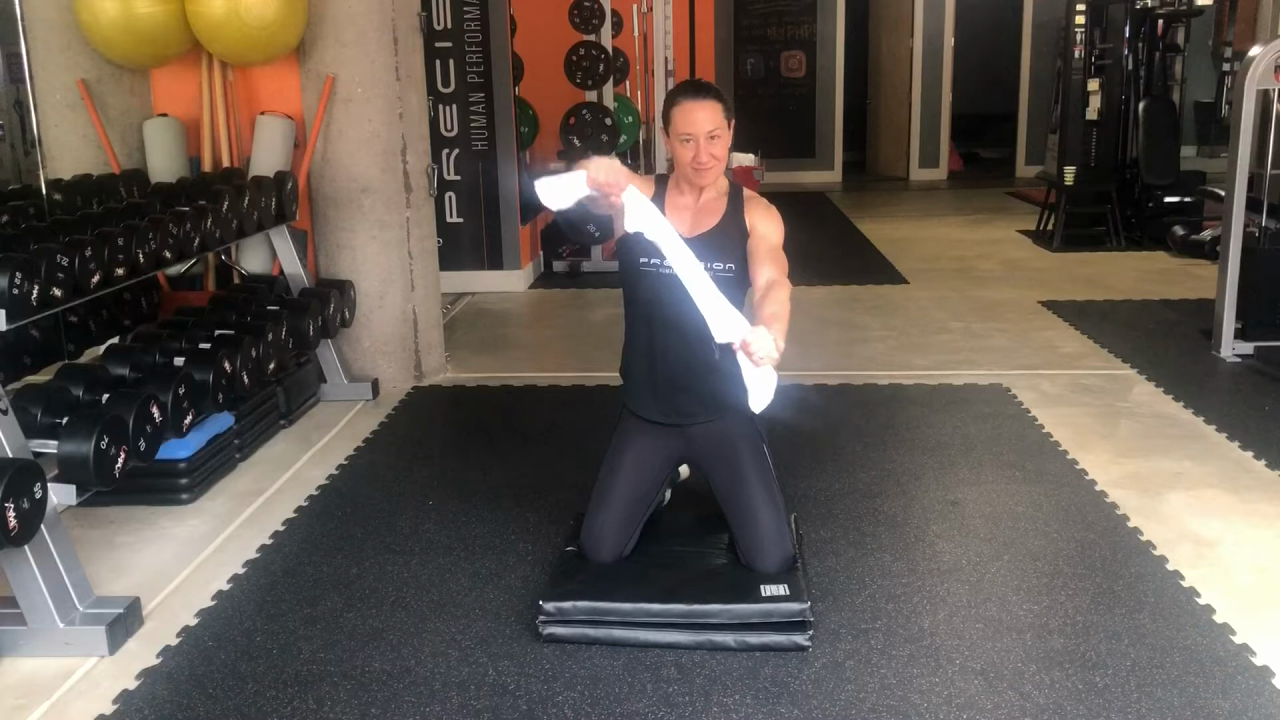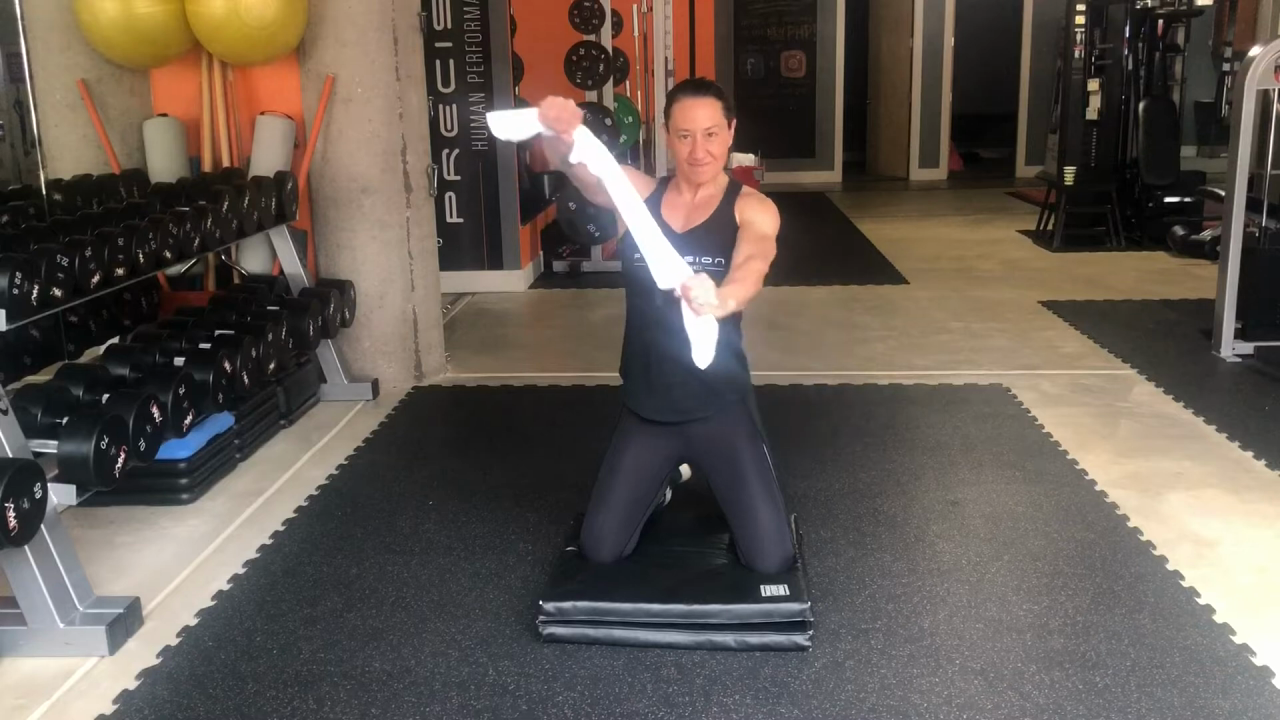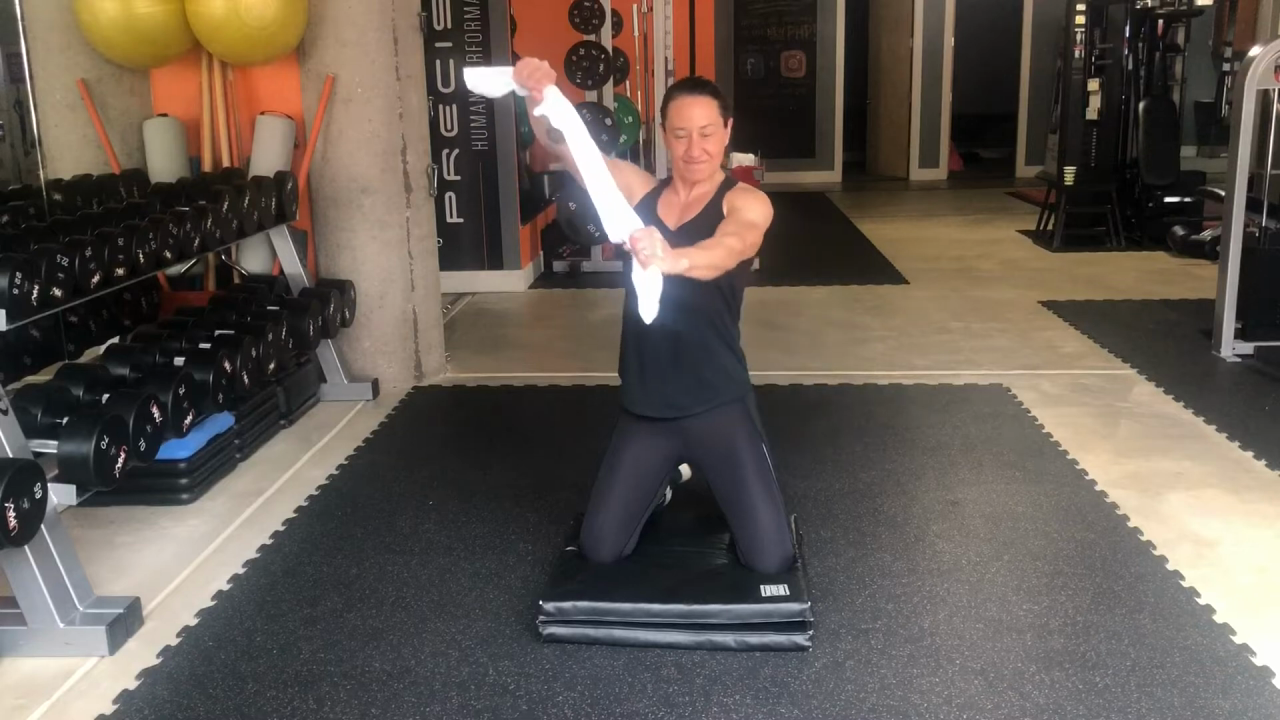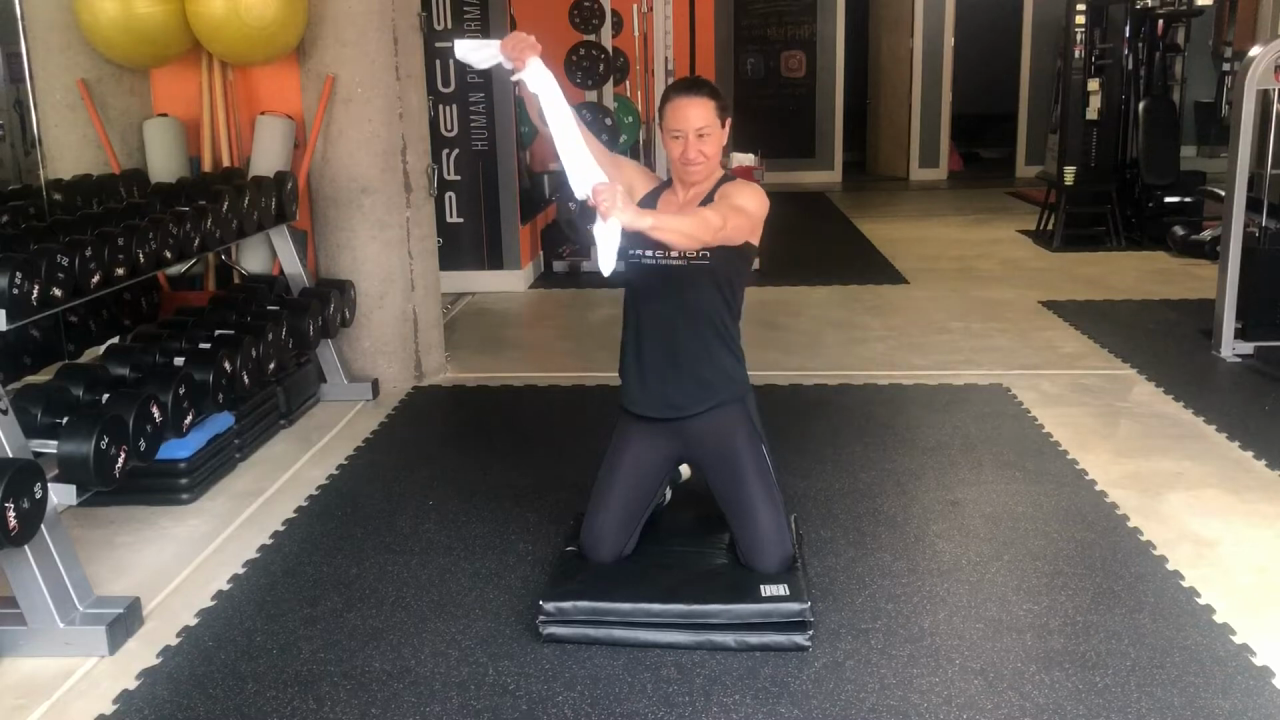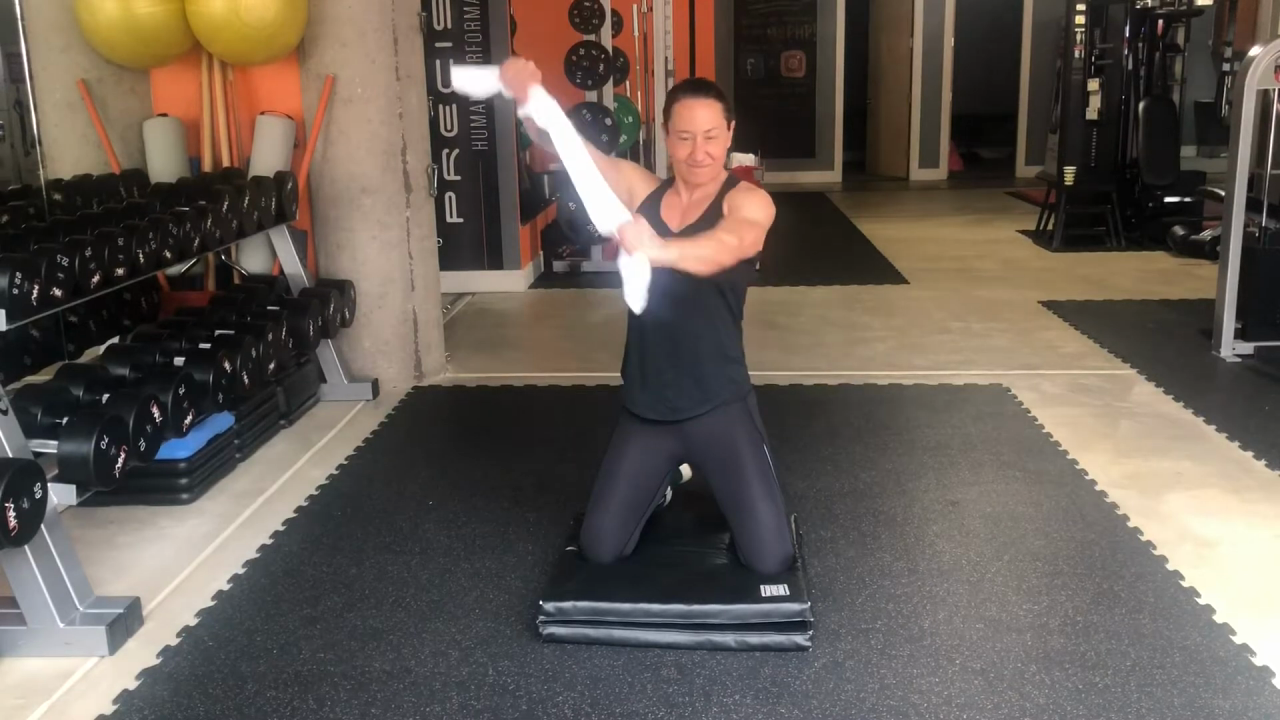
dt=0.4s
person 1, frame 1
left shoulder: (756, 214)
right shoulder: (636, 194)
left elbow: (773, 283)
right elbow: (597, 186)
left wrist: (771, 336)
right wrist: (595, 177)
left hip: (723, 410)
right hip: (646, 412)
left knee: (773, 559)
right knee: (599, 549)
left ankle: (707, 482)
right ankle: (660, 484)
person 1, frame 2
left shoulder: (752, 208)
right shoulder: (634, 193)
left elbow: (753, 264)
right elbow: (574, 166)
left wrist: (721, 299)
right wrist: (558, 131)
left hip: (720, 407)
right hip: (644, 409)
left knee: (772, 559)
right knee: (599, 549)
left ankle: (715, 483)
right ankle: (660, 484)
person 1, frame 3
left shoulder: (746, 203)
right shoulder: (636, 188)
left elbow: (728, 249)
right elbow: (562, 142)
left wrist: (675, 258)
right wrist: (538, 95)
left hip: (720, 406)
right hip: (643, 408)
left knee: (772, 559)
right knee: (599, 549)
left ankle: (711, 479)
right ankle: (662, 482)
person 1, frame 4
left shoulder: (745, 199)
right shoulder: (639, 187)
left elbow: (708, 228)
left wrist: (637, 219)
right wrist: (528, 70)
left hip: (719, 408)
right hip: (644, 409)
left knee: (771, 559)
right knee: (599, 549)
left ankle: (722, 485)
right ankle: (661, 482)
person 1, frame 5
left shoulder: (749, 203)
right shoulder: (641, 190)
left elbow: (723, 248)
left wrist: (661, 250)
right wrist: (527, 95)
left hip: (720, 409)
right hip: (645, 409)
left knee: (772, 559)
right knee: (598, 548)
left ankle: (717, 484)
right ankle: (663, 482)
